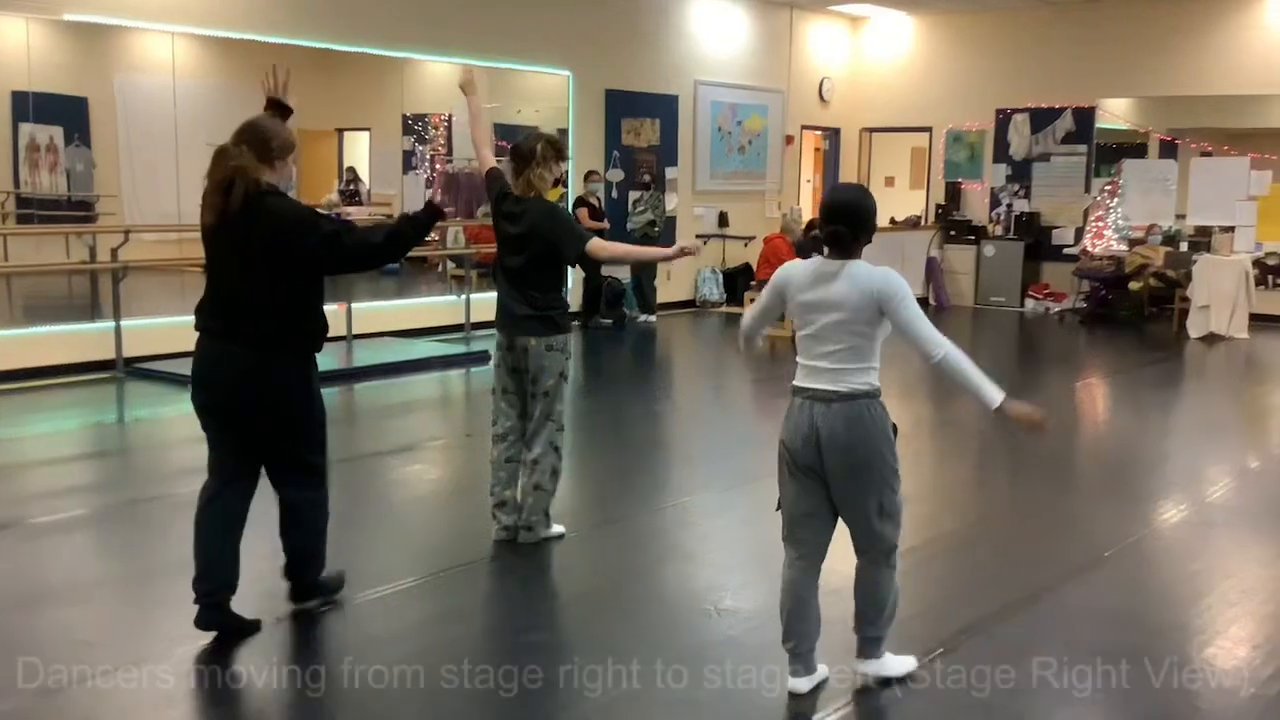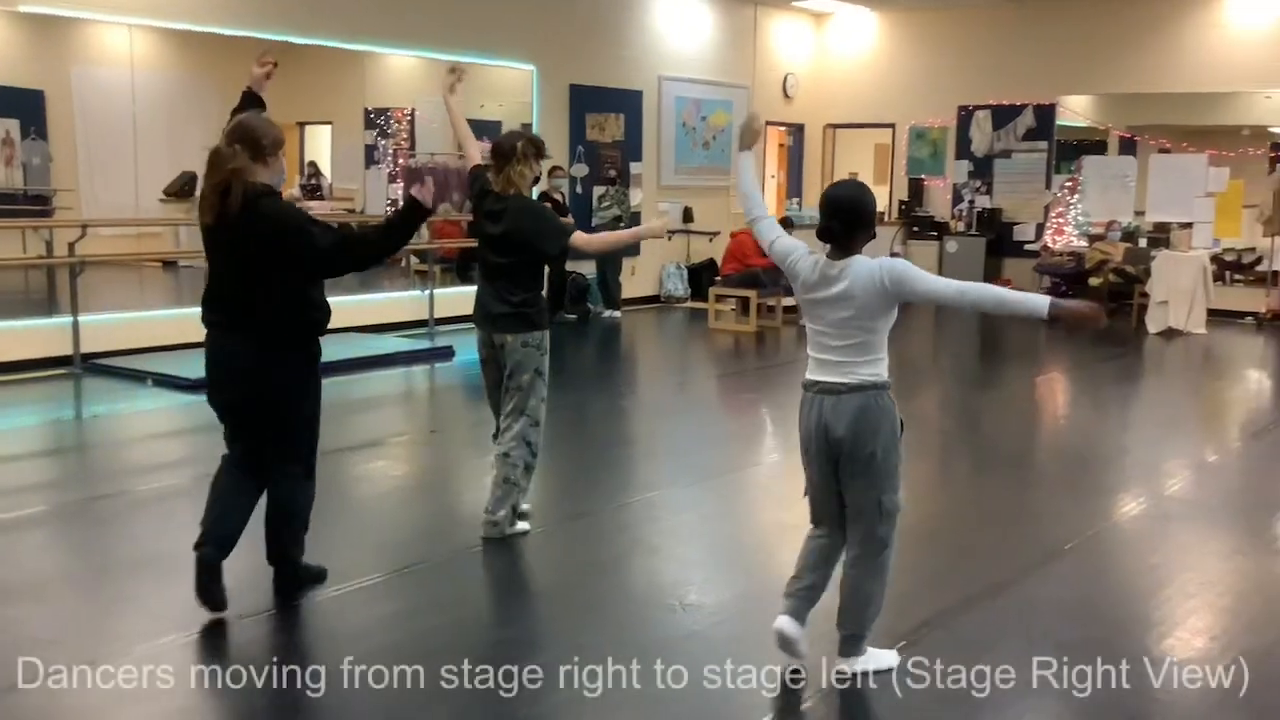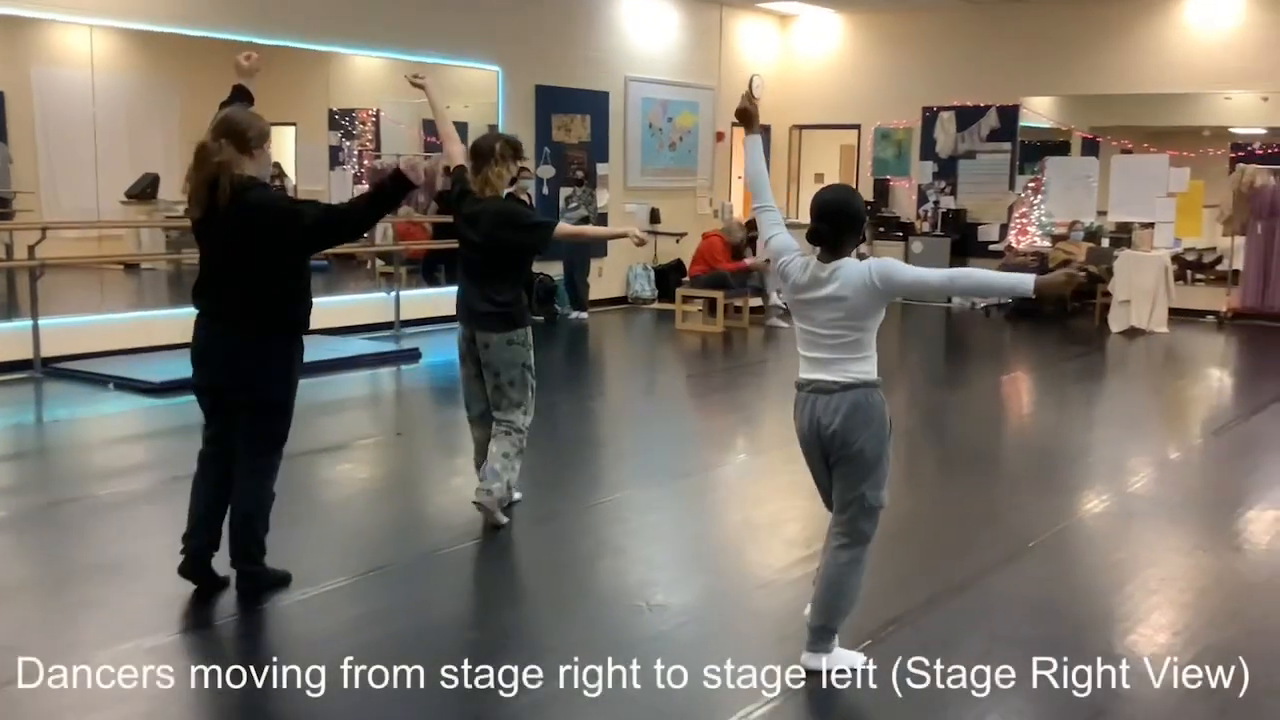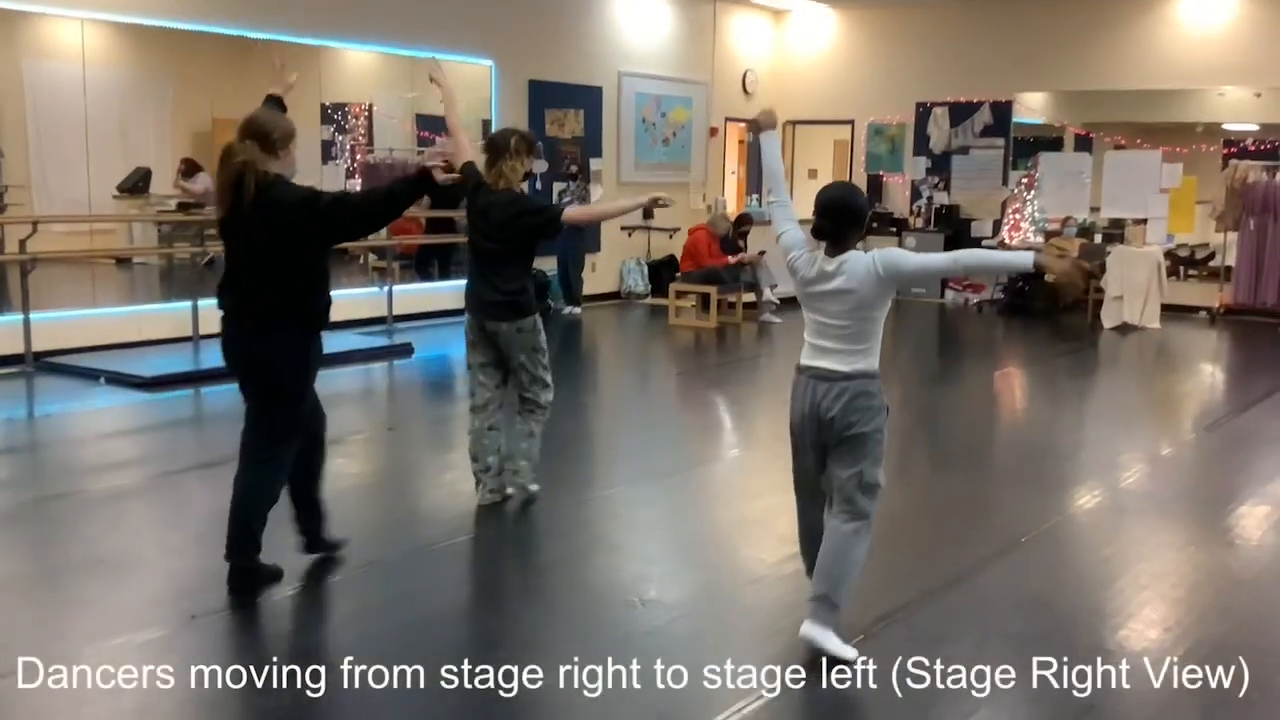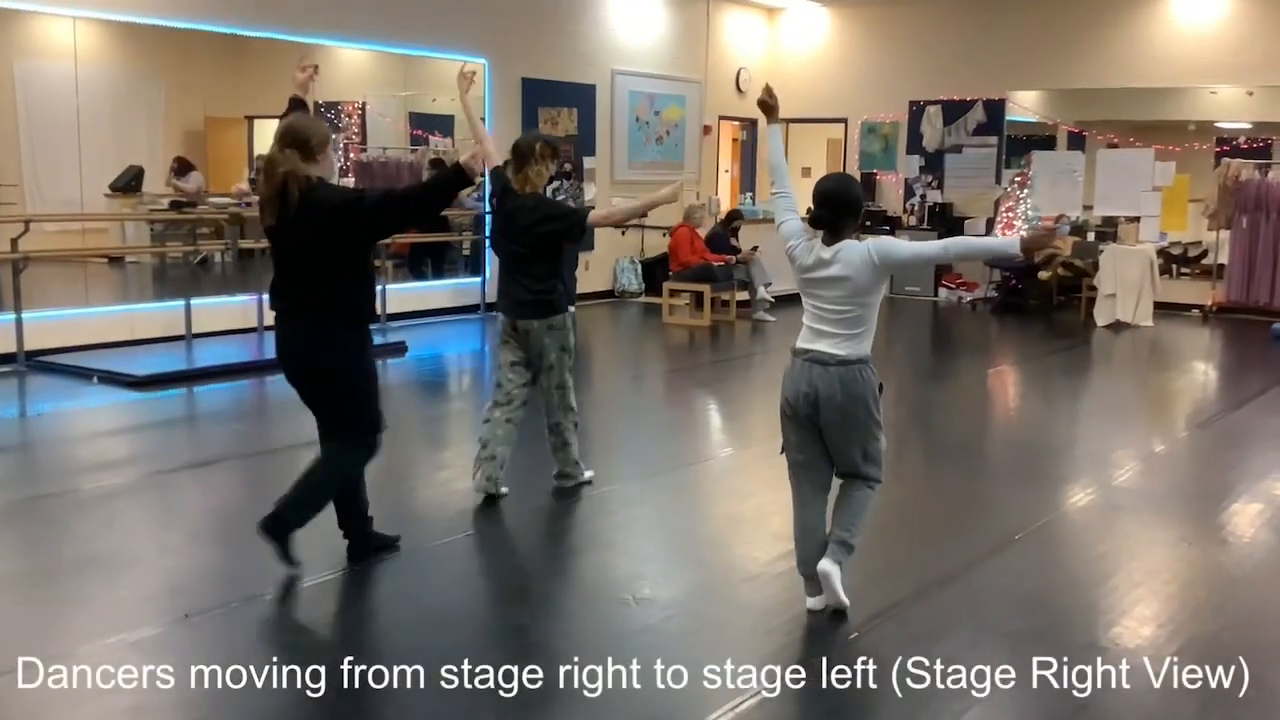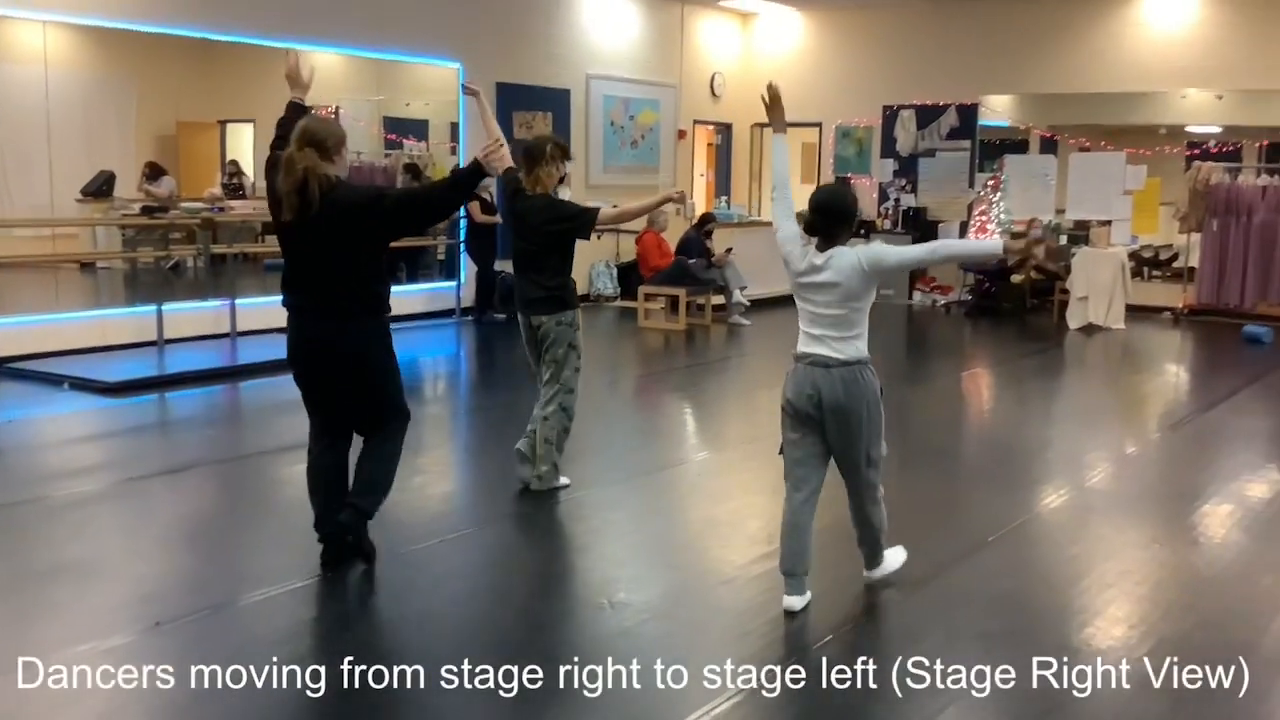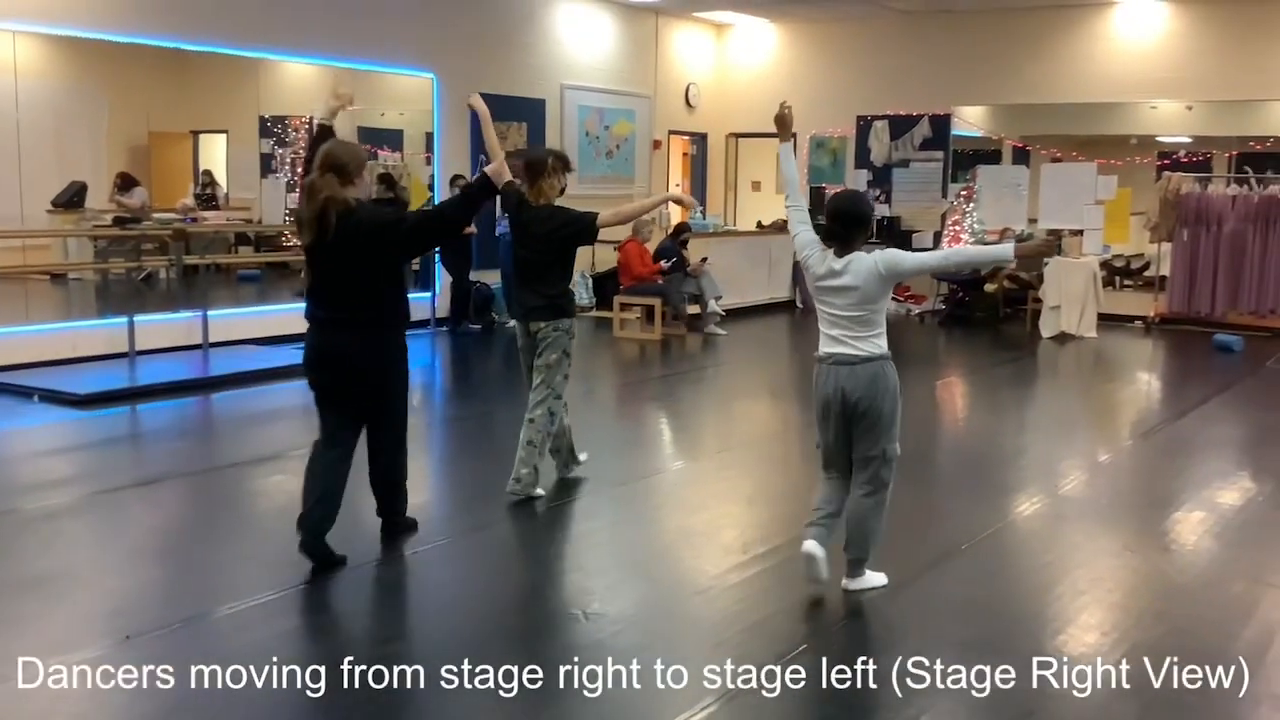
dt=0.4s
person 1, frame 1
left shoulder: (792, 276)
right shoulder: (880, 283)
left elbow: (752, 325)
right elbow: (937, 348)
left wrist: (748, 341)
right wrist: (999, 401)
left hip: (802, 417)
right hip: (857, 419)
left knee: (802, 548)
right knee: (877, 543)
left ankle: (800, 665)
right ankle: (871, 652)
person 1, frame 2
left shoulder: (801, 268)
right shoulder: (884, 273)
left elbow: (758, 217)
right elbow: (965, 293)
left wrist: (747, 151)
right wrist: (1052, 307)
left hip: (815, 407)
right hip: (867, 410)
left knee: (829, 524)
right knee: (870, 533)
left ankle: (793, 612)
right ankle: (852, 649)
person 1, frame 3
left shoulder: (792, 269)
right shoulder: (873, 276)
left elbow: (763, 208)
right elbow: (954, 280)
left wrist: (752, 134)
right wrist: (1035, 283)
left hip: (809, 405)
right hip: (857, 408)
left knee: (842, 517)
right knee: (852, 528)
left ankle: (824, 611)
right ankle: (820, 645)
person 1, frame 4
left shoulder: (801, 262)
right shoulder: (879, 269)
left elbow: (778, 202)
right elbow: (959, 261)
left wrist: (769, 133)
right wrist: (1037, 261)
left hip: (809, 391)
right hip: (856, 398)
left knee: (814, 502)
right knee: (849, 512)
left ankle: (823, 593)
right ankle: (820, 616)
person 1, frame 5
left shoulder: (800, 248)
right shoulder: (874, 255)
left elbow: (781, 191)
right elbow: (949, 249)
left wrist: (773, 122)
right wrist: (1021, 243)
left hip: (801, 374)
right hip: (849, 378)
left knee: (808, 484)
right knee: (862, 475)
left ankle: (813, 586)
right ankle: (833, 556)
person 1, frame 6
left shoulder: (794, 254)
right shoulder: (865, 261)
left elbow: (780, 197)
right elbow: (937, 252)
left wrist: (778, 130)
right wrist: (1002, 248)
left hip: (804, 377)
right hip: (850, 380)
left knee: (801, 484)
right knee: (862, 478)
left ankle: (794, 587)
right ankle: (876, 558)
person 1, frame 7
left shoulder: (812, 259)
right shoulder: (882, 265)
left elbow: (795, 204)
right elbow: (951, 257)
left wrist: (786, 141)
right wrist: (1016, 252)
left hip: (828, 374)
right hip: (872, 376)
left knee: (836, 469)
right knee: (872, 475)
left ankle: (816, 537)
right ankle: (855, 570)
person 2, frame 1
left shoulder: (220, 209)
right shoulder: (286, 219)
left elbow: (252, 139)
right elbow: (361, 250)
left wrist: (274, 107)
right wrist: (426, 217)
left hip: (217, 359)
right hip: (275, 363)
left knee: (228, 476)
right knee: (300, 472)
left ankle: (213, 597)
right ankle: (306, 578)
person 2, frame 2
left shoulder: (217, 205)
right shoulder: (279, 220)
left elbow: (234, 142)
right elbow: (352, 251)
left wrist: (252, 95)
right wrist: (413, 210)
left hip: (226, 351)
right hip: (281, 356)
left knee: (243, 458)
right knee: (290, 463)
left ankle: (211, 557)
right ankle: (288, 569)
person 2, frame 3
left shoulder: (209, 196)
right shoulder: (266, 208)
left elbow: (225, 135)
right elbow: (340, 222)
left wrist: (242, 88)
right wrist: (399, 182)
left hip: (214, 341)
right hip: (264, 348)
left knee: (219, 448)
right knee: (257, 456)
left ankle: (197, 554)
right ankle: (250, 568)
person 2, frame 4
left shoulder: (237, 195)
right shoulder: (291, 204)
left elbow: (256, 133)
right elbow: (364, 210)
left wrist: (273, 100)
right wrist: (425, 178)
left hip: (245, 333)
right hip: (279, 340)
left knee: (304, 429)
right knee: (268, 448)
left ankle: (313, 530)
right ankle: (243, 563)
person 2, frame 5
left shoulder: (278, 198)
right shoulder: (338, 205)
left elbow: (286, 151)
right elbow: (404, 203)
right wrist: (461, 173)
left hip: (295, 334)
right hip: (338, 337)
left knee: (343, 434)
right knee: (357, 438)
left ankle: (360, 533)
right ankle: (283, 519)
person 2, frame 6
left shoulder: (285, 195)
right shoulder: (360, 203)
left elbow: (280, 150)
right elbow: (427, 203)
left wrist: (295, 101)
right wrist: (477, 170)
left hip: (306, 333)
right hip: (357, 332)
left knee: (327, 432)
right knee: (386, 423)
left ankle: (333, 537)
right ankle: (354, 522)
person 2, frame 7
left shoulder: (314, 217)
right shoulder: (379, 222)
left elbow: (315, 170)
right elbow: (443, 217)
left wrist: (326, 125)
right wrist: (487, 183)
left hip: (325, 343)
right hip: (377, 343)
left knee: (334, 437)
right knee: (387, 434)
left ankle: (314, 530)
right ankle: (393, 517)
person 3, frame 1
left shoulder: (502, 199)
right shoulder: (549, 216)
left elbow: (483, 151)
right elbow: (603, 250)
left wrist: (472, 96)
right wrist: (668, 253)
left hip: (508, 329)
right hip: (545, 334)
left knee: (506, 425)
right knee: (544, 427)
left ankle: (504, 517)
right ankle: (533, 522)
person 3, frame 2
left shoulder: (484, 197)
right shoulder: (531, 214)
left elbow: (468, 144)
right elbow: (587, 243)
left wrist: (450, 94)
right wrist: (645, 231)
left hip: (488, 324)
right hip: (524, 329)
left knee: (505, 417)
right knee: (520, 423)
left ankle: (507, 500)
right ankle: (500, 516)
person 3, frame 3
left shoulder: (462, 199)
right shoulder: (511, 214)
left elbow: (450, 140)
right elbow: (572, 232)
left wrist: (429, 92)
right wrist: (623, 233)
left hip: (471, 323)
right hip: (506, 327)
left knee: (481, 412)
right knee: (512, 414)
left ankle: (498, 487)
right ankle: (492, 488)
person 3, frame 4
left shoulder: (476, 189)
right shoulder: (525, 207)
left elbow: (458, 137)
right elbow: (586, 216)
left wrist: (444, 87)
right wrist: (640, 203)
left hip: (478, 312)
right hip: (516, 314)
left knee: (485, 398)
right knee: (534, 394)
left ankle: (490, 483)
right ankle: (519, 473)
person 3, frame 5
left shoulder: (503, 196)
right shoulder: (550, 212)
left elbow: (485, 144)
right elbow: (610, 217)
left wrist: (466, 95)
right wrist: (661, 199)
left hip: (510, 314)
right hip: (547, 315)
left knee: (507, 393)
right knee: (557, 394)
left ankle: (487, 474)
right ankle: (568, 471)
person 3, frame 6
left shoulder: (514, 196)
right shoulder: (557, 212)
left elbow: (497, 144)
right elbow: (618, 217)
left wrist: (481, 100)
right wrist: (664, 200)
left hip: (527, 306)
right hip: (557, 310)
left knee: (549, 383)
right knee: (559, 391)
left ankle: (530, 447)
right ankle: (544, 472)
person 3, frame 7
left shoulder: (517, 208)
right shoulder: (564, 219)
right elbow: (619, 216)
right wrist: (667, 197)
left hip: (525, 317)
right hip: (554, 318)
left knee: (546, 392)
right knee: (544, 398)
left ankle: (567, 459)
right ankle: (524, 480)
